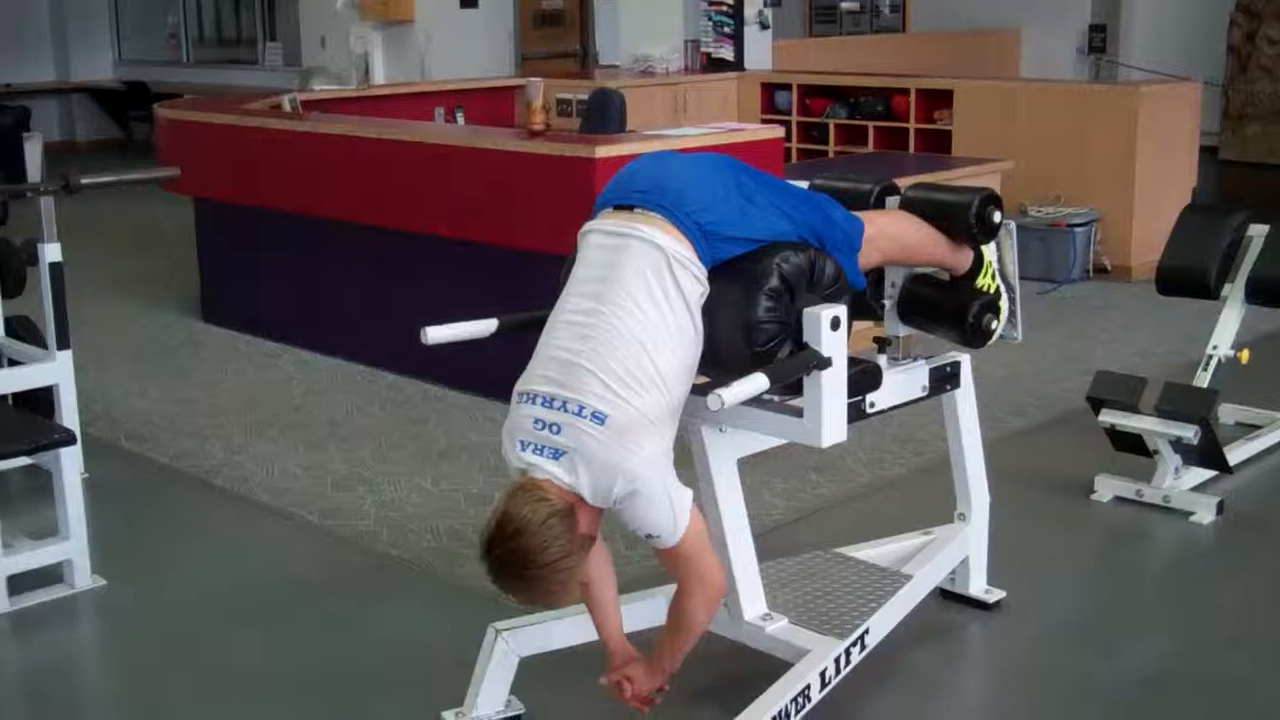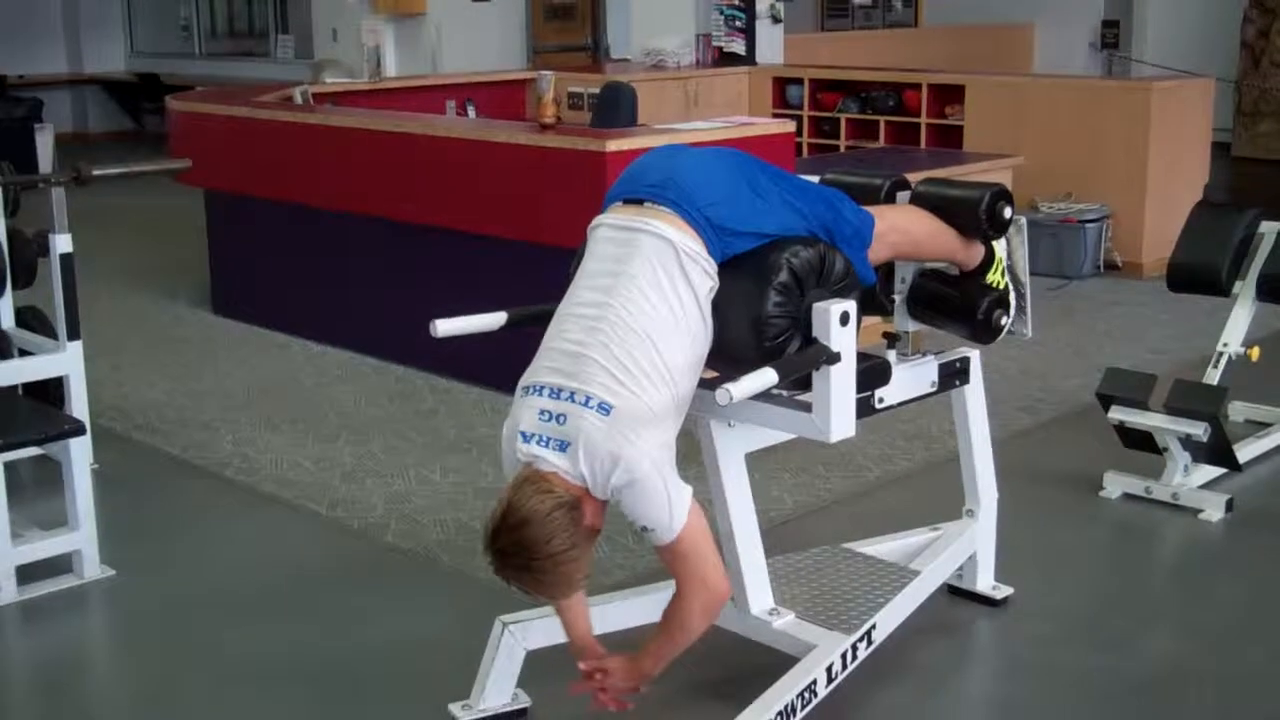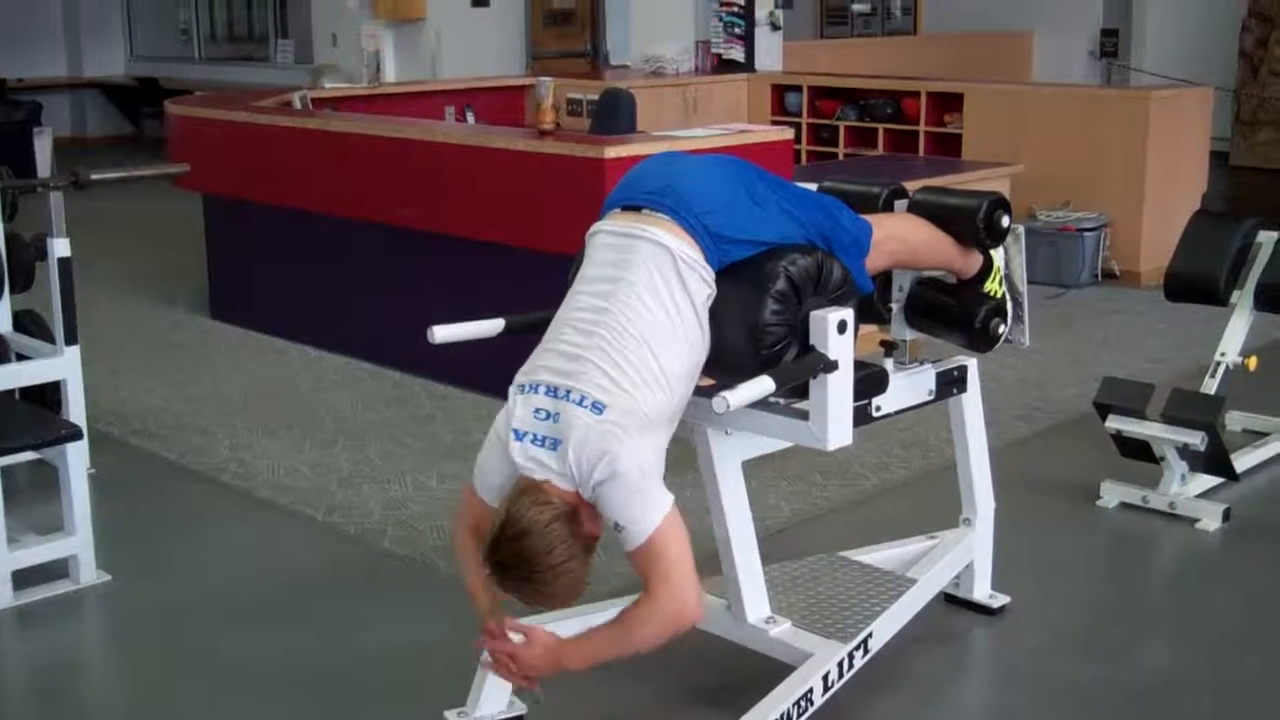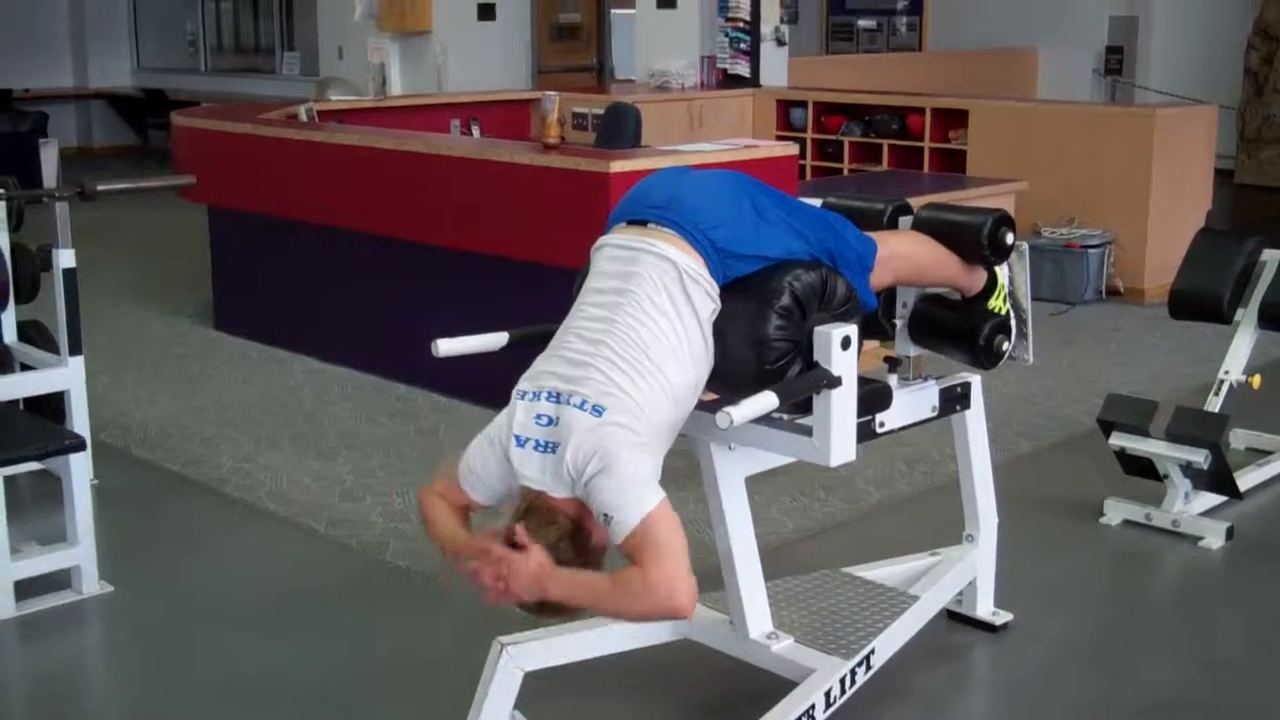
dt=0.2s
person 1, frame 1
left shoulder: (624, 464)
right shoulder: (521, 435)
left elbow: (704, 584)
right elbow: (579, 543)
left wrist: (656, 670)
right wrist: (617, 650)
left hip: (694, 204)
right hip: (624, 203)
left knee: (863, 243)
left ankle: (969, 264)
person 1, frame 2
left shoulder: (624, 456)
right shoulder: (522, 430)
left elbow: (706, 590)
right elbow: (565, 540)
left wrist: (637, 672)
right wrist: (586, 648)
left hip: (702, 200)
right hip: (634, 197)
left knee: (871, 237)
left ankle: (979, 258)
person 1, frame 3
left shoulder: (611, 456)
right shoulder: (513, 429)
left elbow: (678, 605)
right elbow: (473, 532)
left wrist: (561, 656)
right wrist: (496, 628)
left hip: (699, 210)
right hip: (633, 203)
left knee: (870, 247)
left ankle: (976, 267)
person 1, frame 4
left shoulder: (606, 459)
right shoulder: (513, 438)
left elbow: (673, 593)
right elbow: (437, 499)
left wrist: (545, 583)
right wrist: (475, 553)
left hip: (705, 227)
right hip: (640, 217)
left knee: (873, 265)
left ankle: (982, 288)
